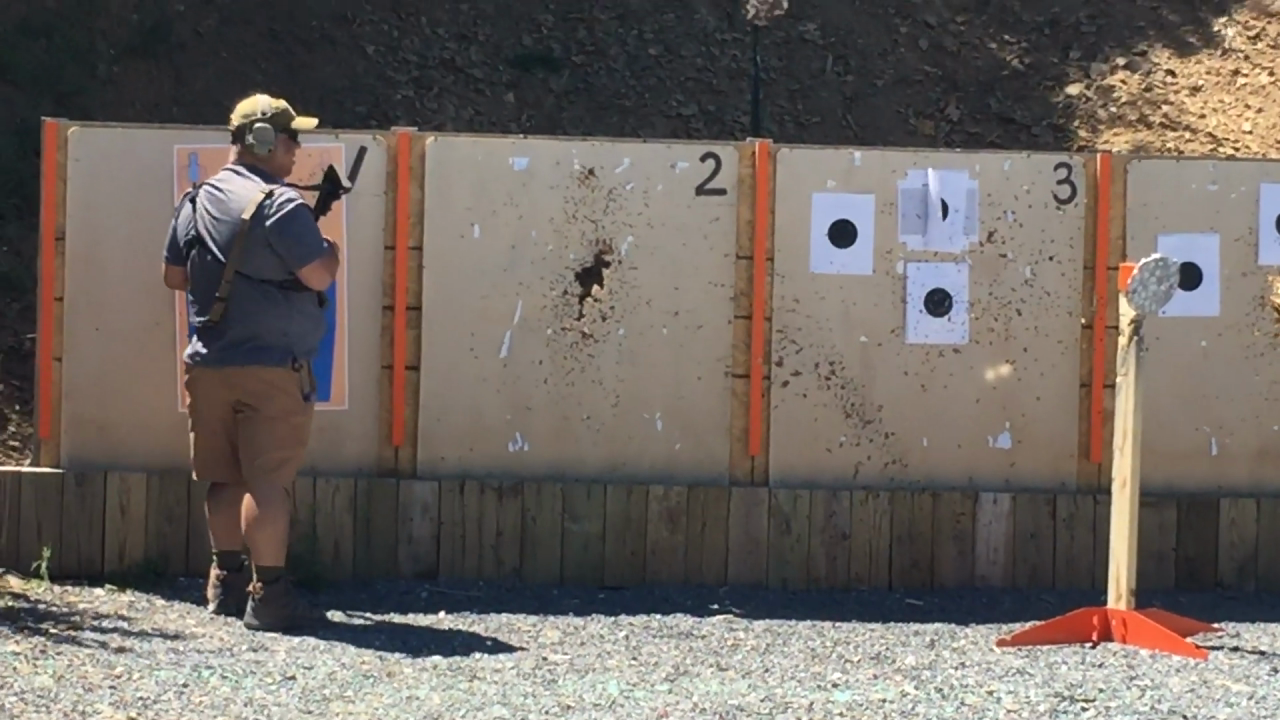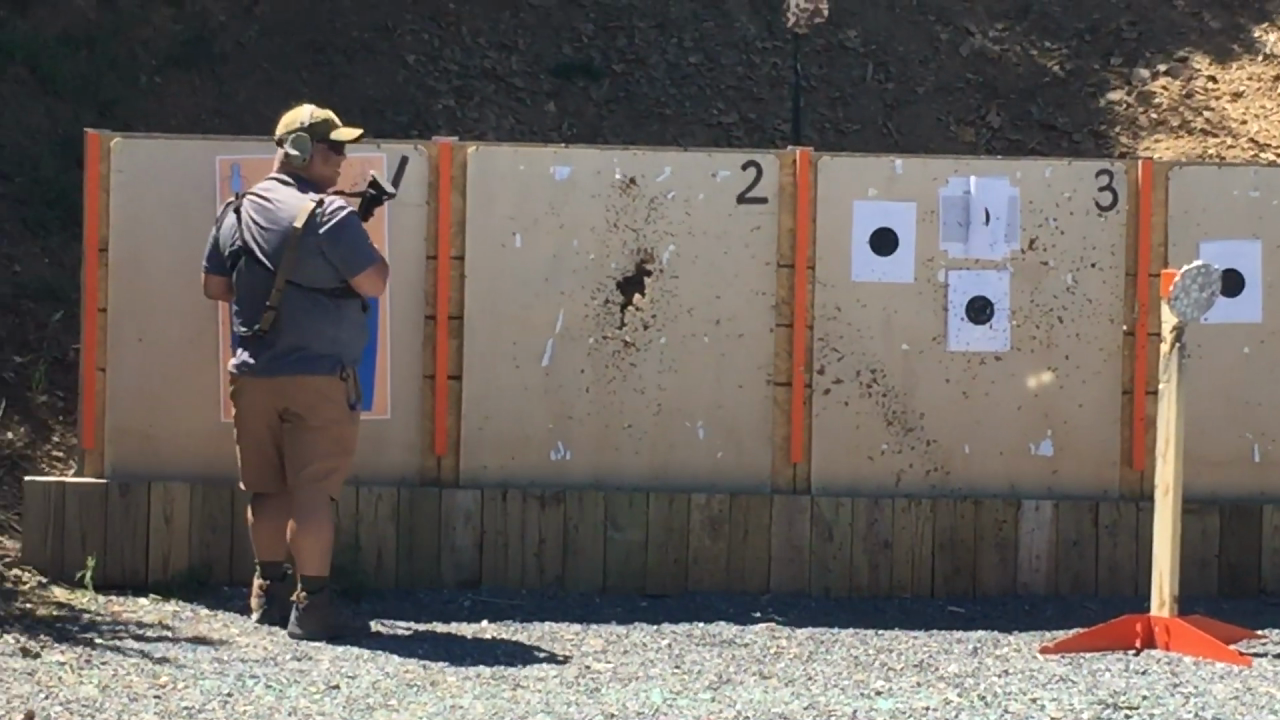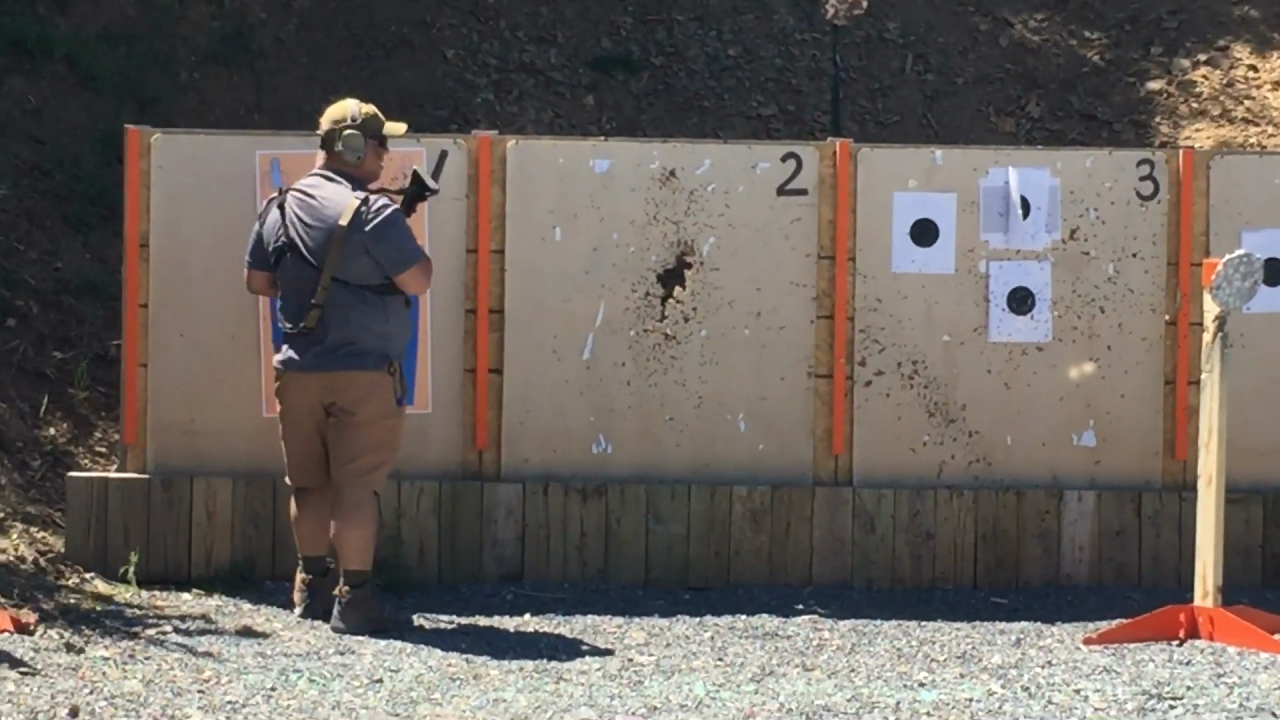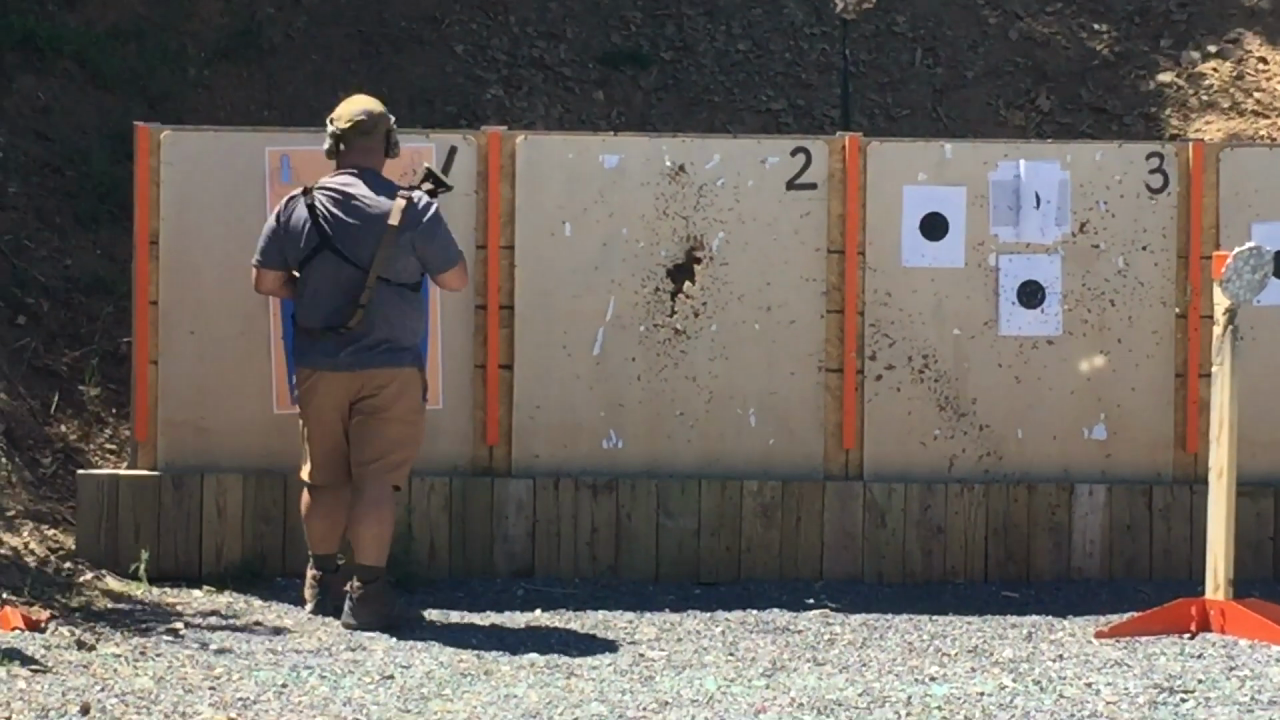
dt=0.4s
person 1, frame 1
left shoulder: (195, 200)
right shoulder: (279, 203)
left elbow: (174, 276)
right elbow: (320, 276)
right wrist: (330, 246)
left hip: (209, 364)
right hip: (271, 366)
left knee: (224, 478)
right knee: (267, 480)
left ankle: (226, 584)
right ankle: (268, 598)
person 1, frame 2
left shoulder: (236, 211)
right shoulder: (329, 213)
left elbow: (214, 287)
right elbow: (373, 284)
right wrist: (374, 253)
left hip: (254, 374)
right hip: (318, 376)
left knee: (267, 488)
right knee: (313, 490)
left ankle: (269, 593)
right ankle: (312, 606)
person 1, frame 3
left shoulder: (279, 206)
right shoulder: (373, 211)
left elbow: (258, 282)
right elbow: (417, 282)
right wrist: (413, 248)
left hip: (299, 368)
right hip: (364, 371)
left knee: (310, 483)
right knee: (357, 485)
left ankle: (312, 588)
right ankle: (354, 600)
person 1, frame 4
left shoulder: (297, 206)
right shoulder: (413, 209)
left elbow: (265, 282)
right elbow: (456, 280)
left hip: (319, 367)
right hip: (389, 369)
left knee: (324, 478)
right knee: (376, 480)
left ankle: (322, 585)
right ankle: (366, 595)
